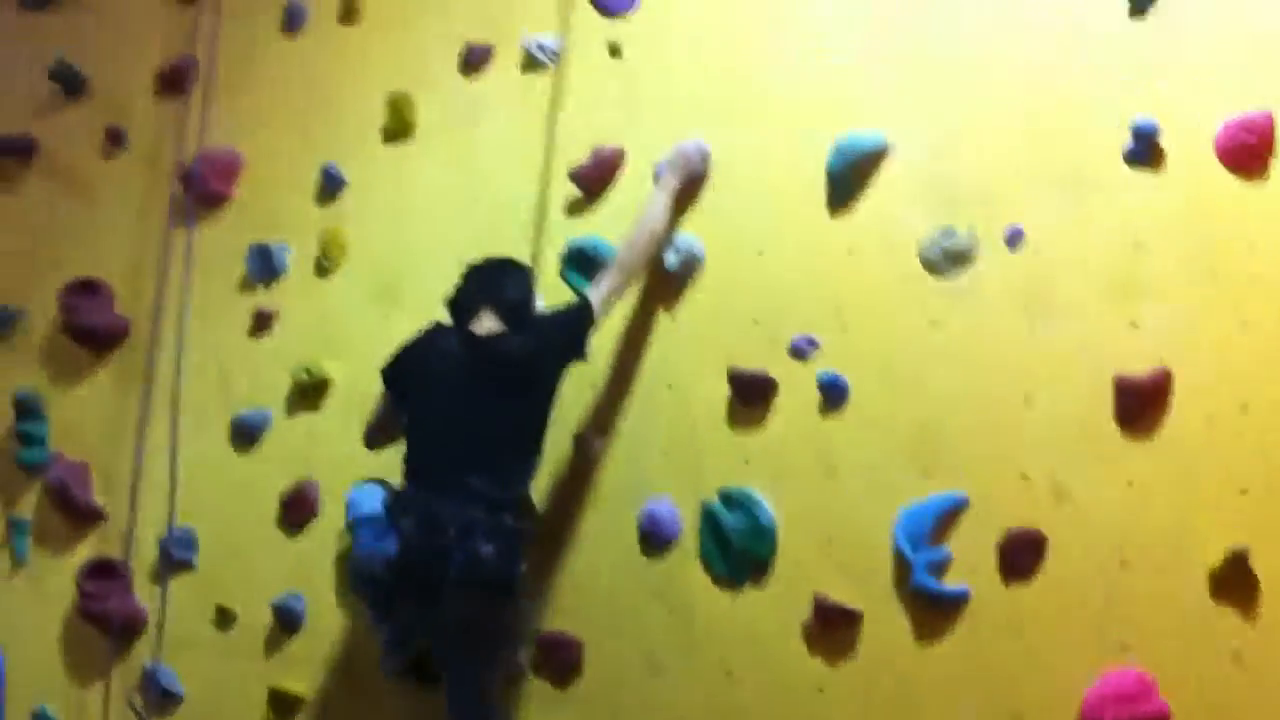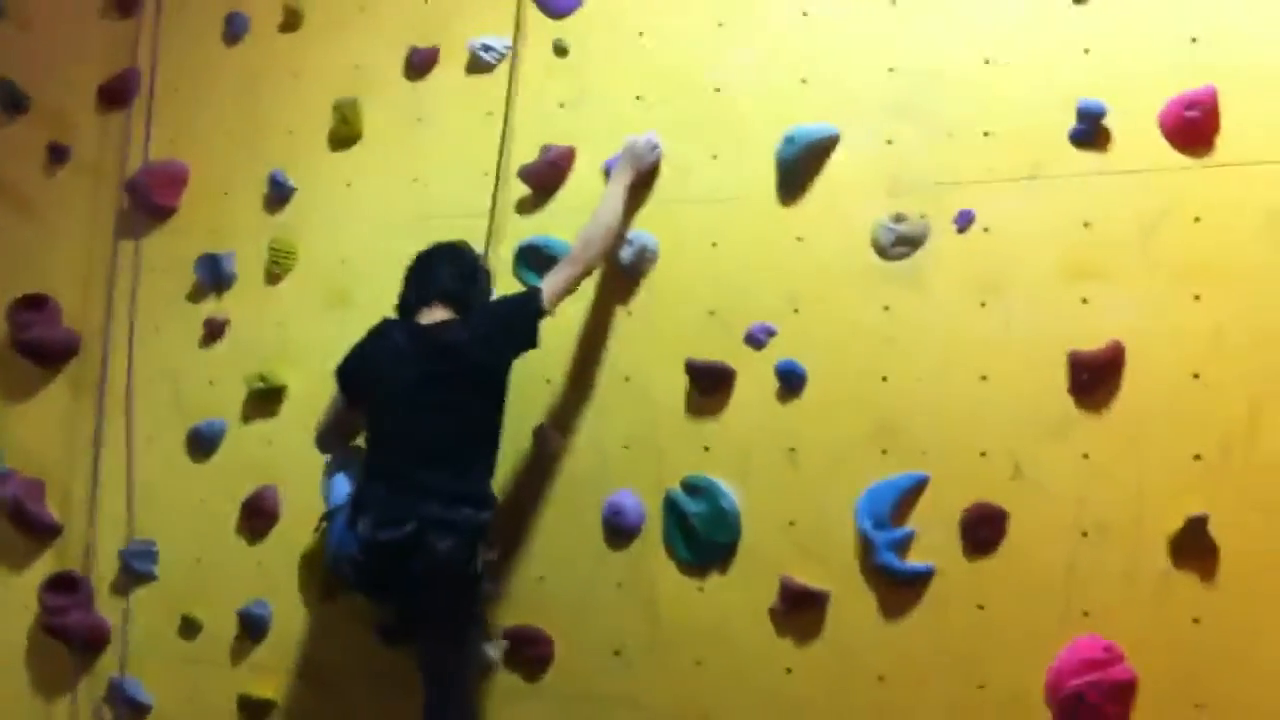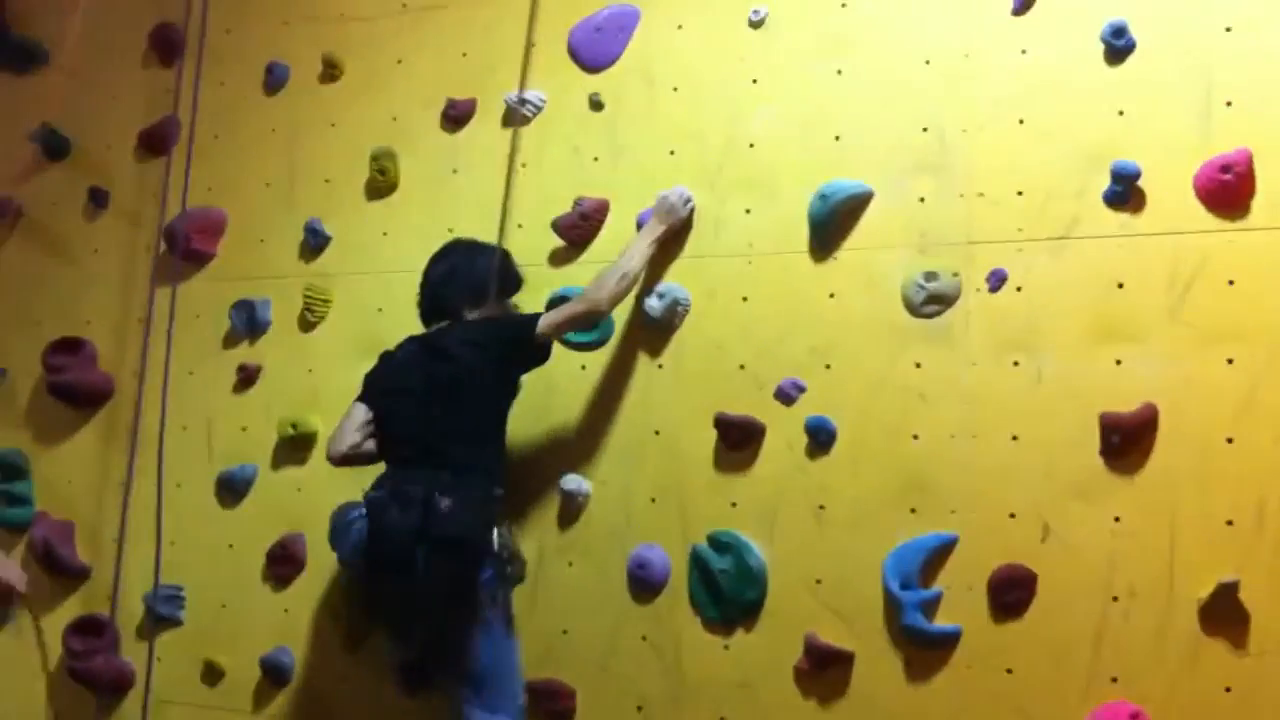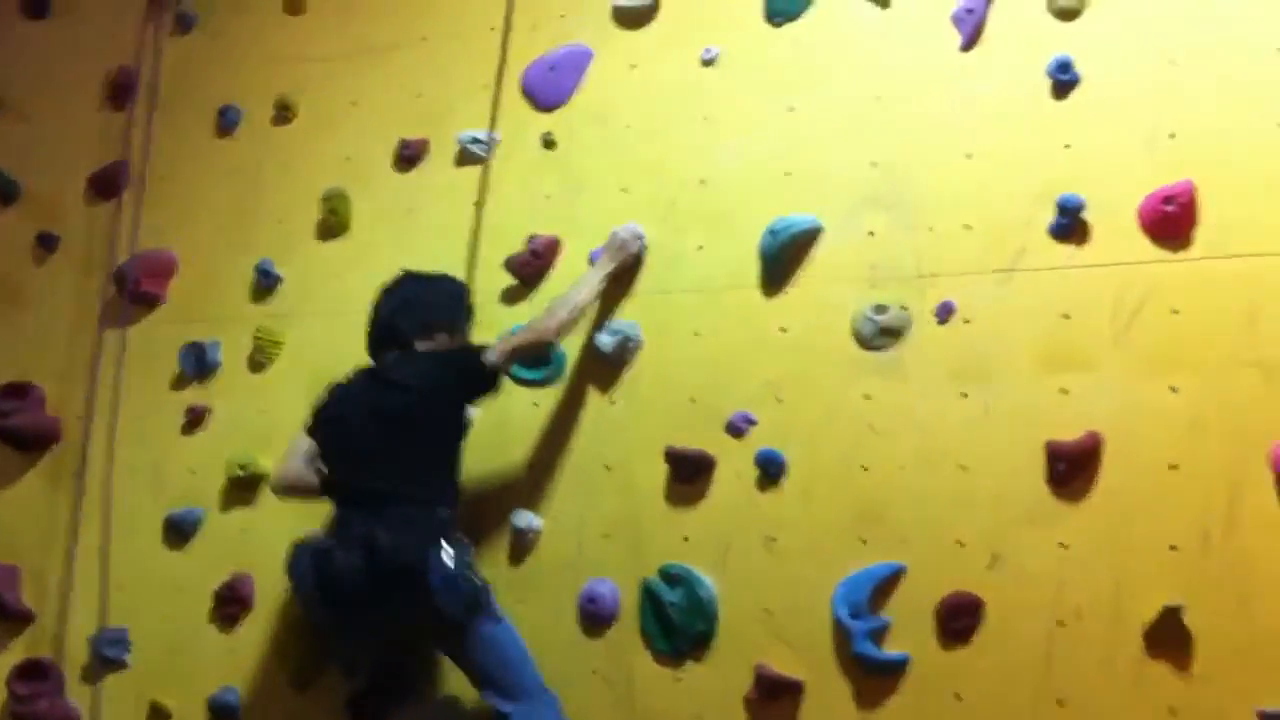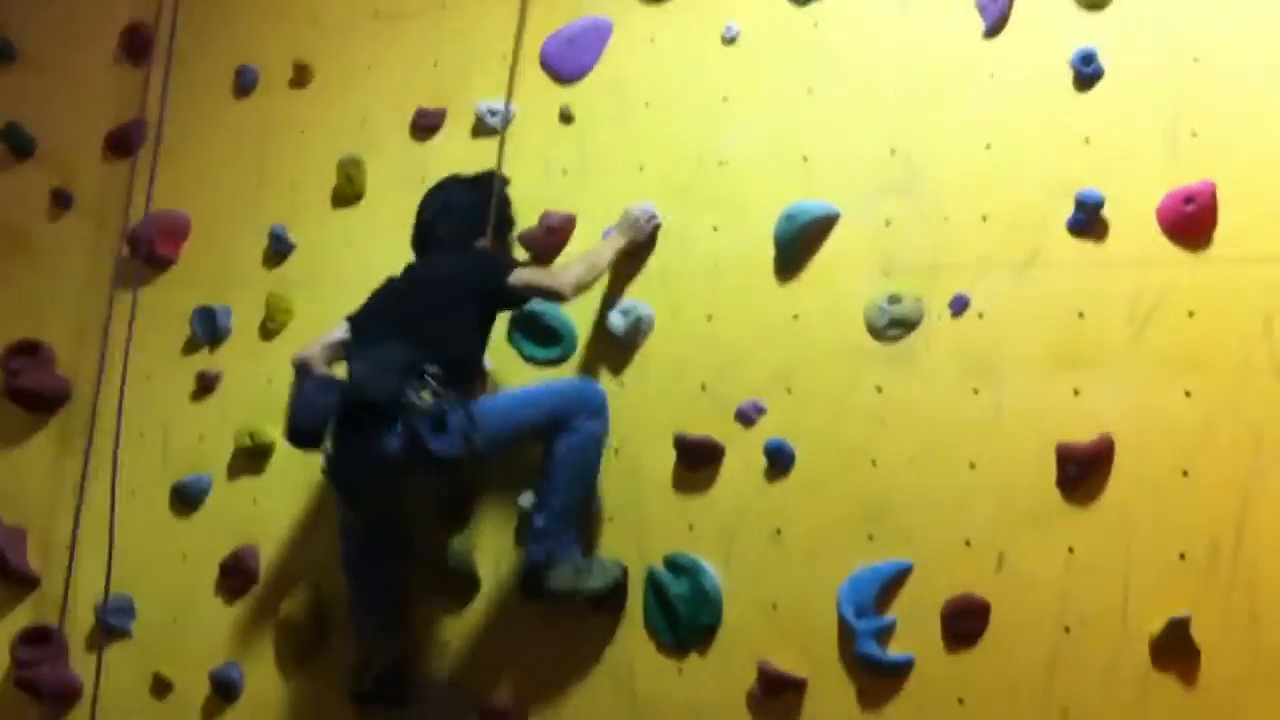
dt=0.5s
person 1, frame 1
left shoulder: (426, 351)
right shoulder: (543, 344)
left elbow: (375, 437)
right elbow: (627, 267)
right wrist: (672, 181)
left hip: (402, 555)
right hip: (486, 568)
left knee: (364, 498)
left ankle: (409, 649)
person 1, frame 2
left shoulder: (377, 346)
right shoulder: (491, 332)
left elbow: (328, 442)
right elbow: (579, 262)
right wrist: (624, 176)
left hip: (363, 551)
right hip: (448, 558)
left knee: (342, 477)
left ankle: (399, 607)
person 1, frame 3
left shoulder: (394, 362)
right shoulder: (494, 341)
left elbow: (340, 448)
right elbow: (596, 302)
right wrist: (654, 229)
left hip: (388, 540)
right hip: (464, 544)
left knee: (347, 522)
left ankle: (420, 648)
person 1, frame 4
left shoulder: (344, 397)
right shoulder: (445, 371)
left elbow: (287, 478)
right elbow: (543, 331)
right wrist: (606, 264)
left hip: (347, 580)
right hip: (426, 571)
left knee: (306, 563)
left ankle: (374, 677)
person 1, frame 5
left shoulder: (392, 292)
right shoulder: (476, 268)
left elbow: (309, 356)
right elbow: (562, 284)
right wrist: (619, 238)
left hip: (357, 442)
right hip: (417, 427)
left knee: (369, 536)
right knee: (584, 401)
right ankle: (553, 556)
